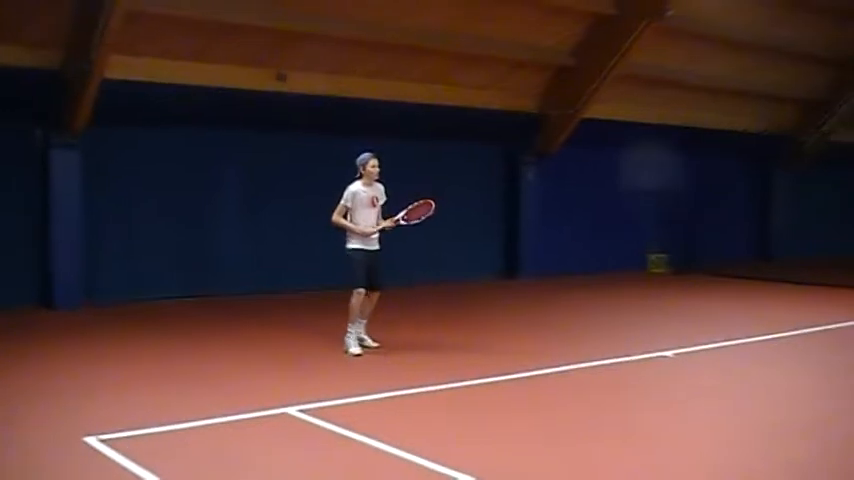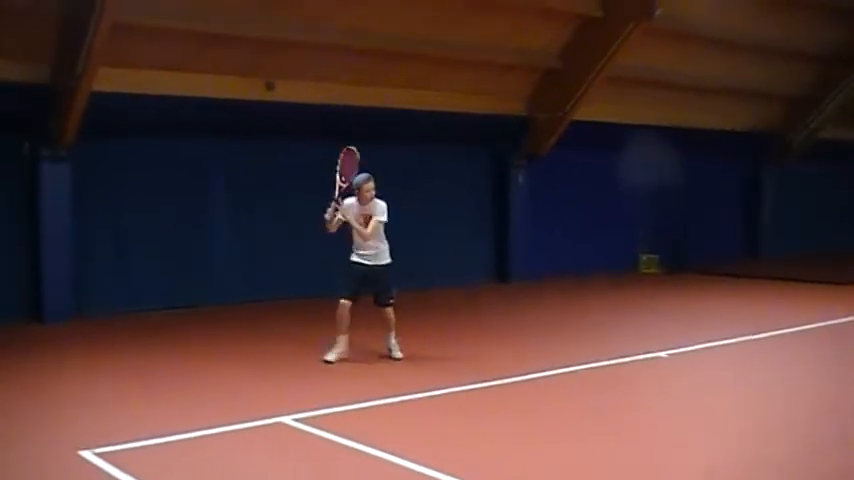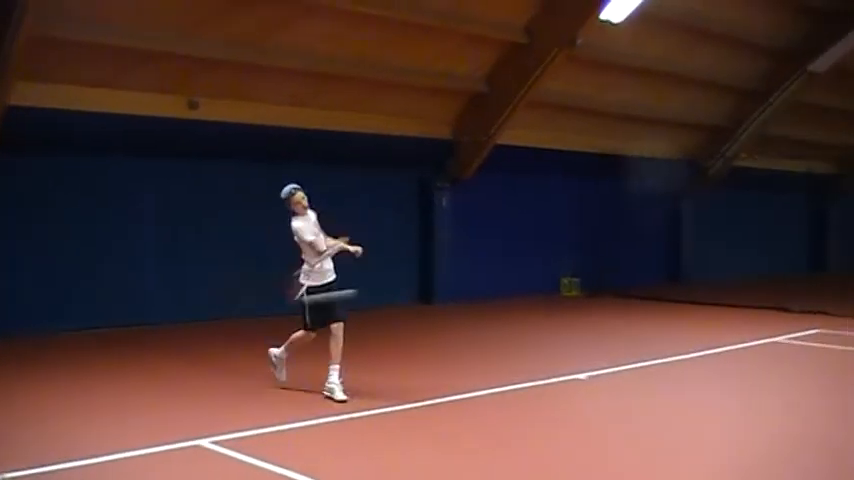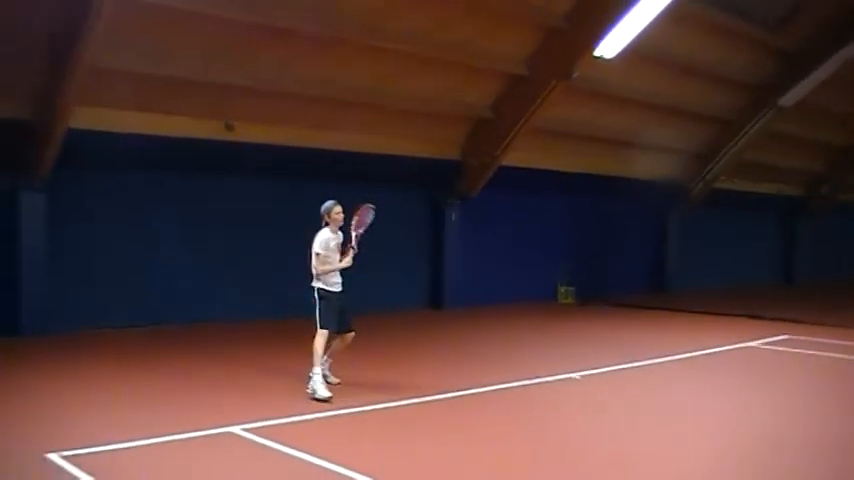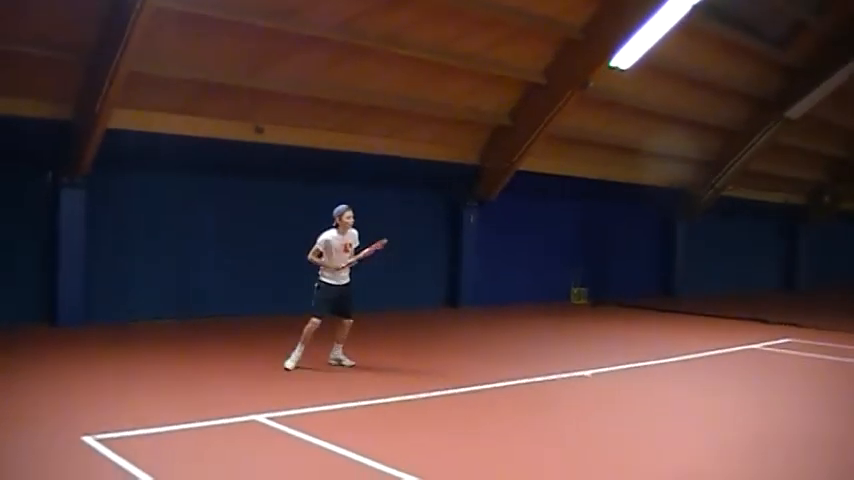
dt=0.7s
person 1, frame 1
left shoulder: (379, 189)
right shoulder: (353, 190)
right elbow: (336, 218)
left wrist: (385, 224)
right wrist: (358, 230)
left hip: (373, 247)
right hip: (357, 247)
left knee: (374, 292)
right knee: (359, 291)
left ankle: (360, 333)
right ankle: (350, 337)
person 1, frame 2
left shoulder: (380, 206)
right shoulder: (348, 204)
left elbow: (366, 236)
right elbow: (331, 229)
left wrist: (349, 218)
right wrist: (331, 217)
left hip: (381, 263)
right hip: (358, 262)
left knee: (387, 308)
right knee: (344, 303)
left ankle: (392, 344)
right ankle: (340, 346)
person 1, frame 3
left shoulder: (310, 214)
right shoulder: (298, 225)
right elbow: (322, 251)
left wrist: (347, 246)
right wrist: (338, 246)
left hip: (328, 280)
right hip: (313, 283)
left knee: (337, 328)
right knee: (309, 332)
left ankle: (333, 383)
right ankle: (280, 353)
person 1, frame 4
left shoulder: (338, 235)
right shoulder: (323, 236)
right elbow: (318, 270)
left wrist: (345, 258)
right wrist: (343, 263)
left hip: (336, 290)
right hip: (323, 290)
left knee: (347, 334)
right knee: (323, 332)
left ankle: (322, 367)
right ankle: (316, 381)
person 1, frame 5
left shoulder: (353, 234)
right shoulder: (327, 237)
left elbow: (350, 260)
right elbow: (311, 257)
left wrist: (354, 259)
right wrist: (331, 265)
left hip: (345, 283)
right hip: (327, 283)
left knee: (347, 321)
right knee: (315, 321)
left ankle: (336, 354)
right ankle: (296, 355)
